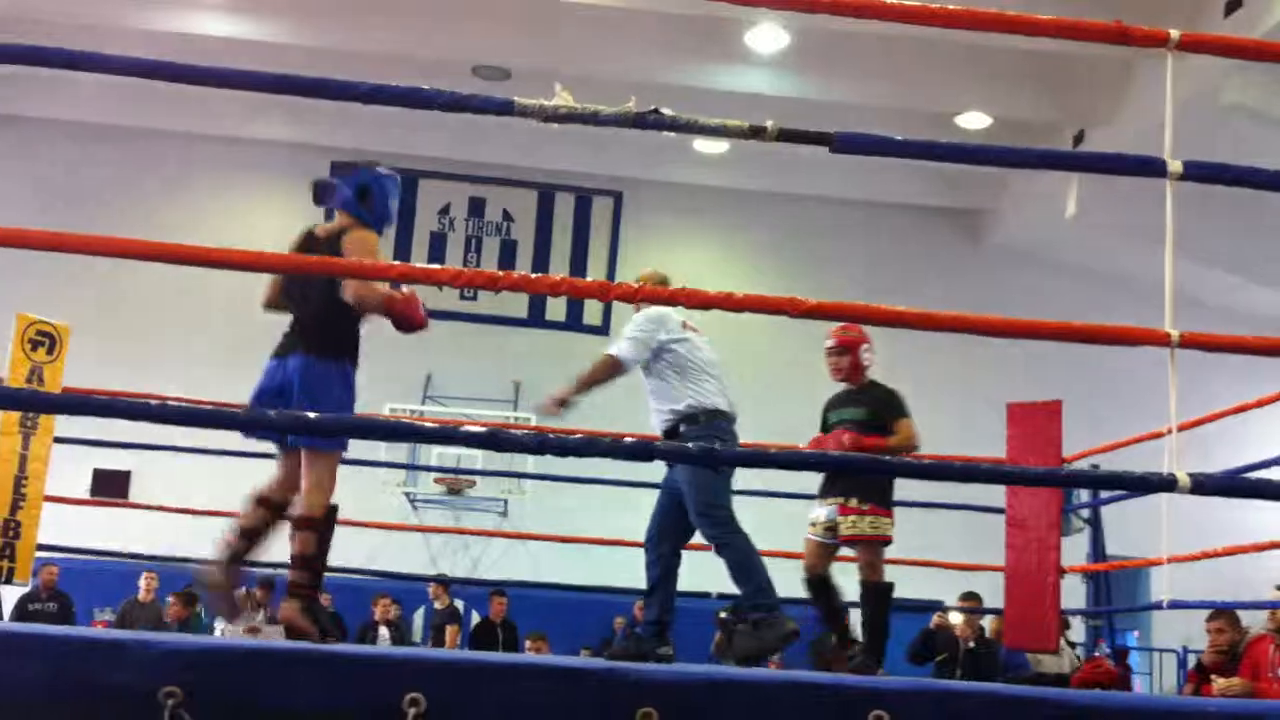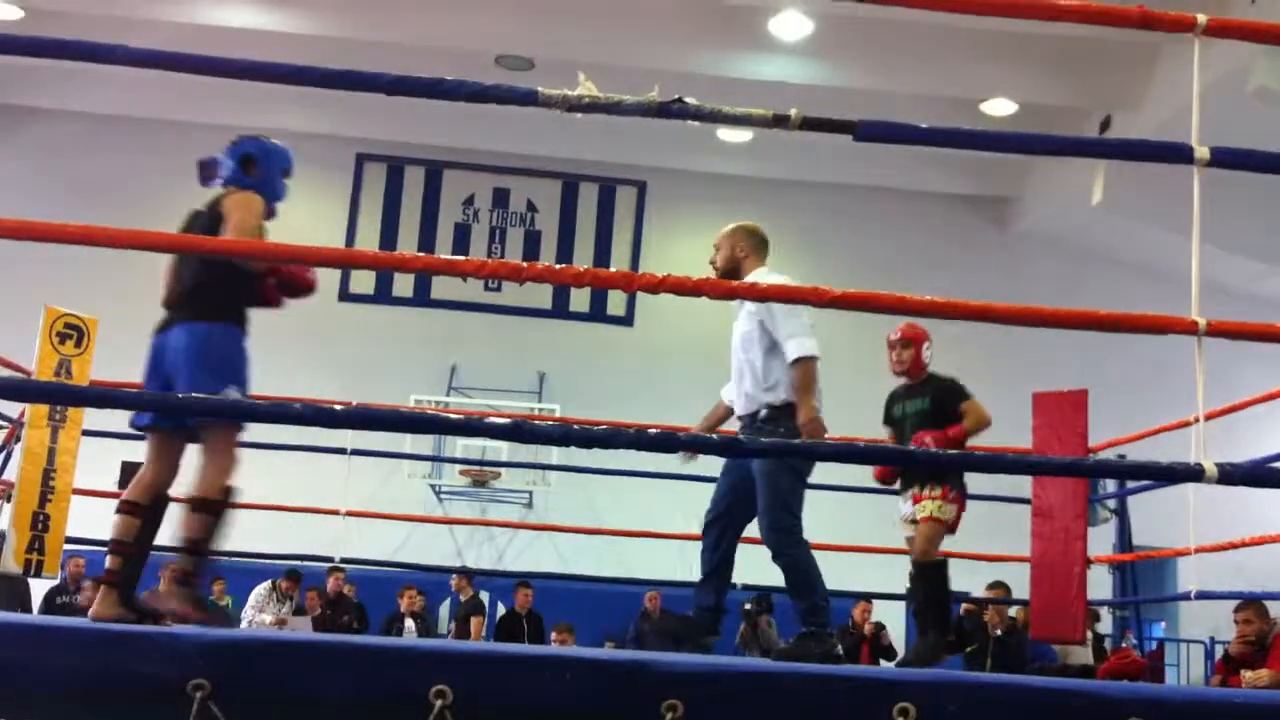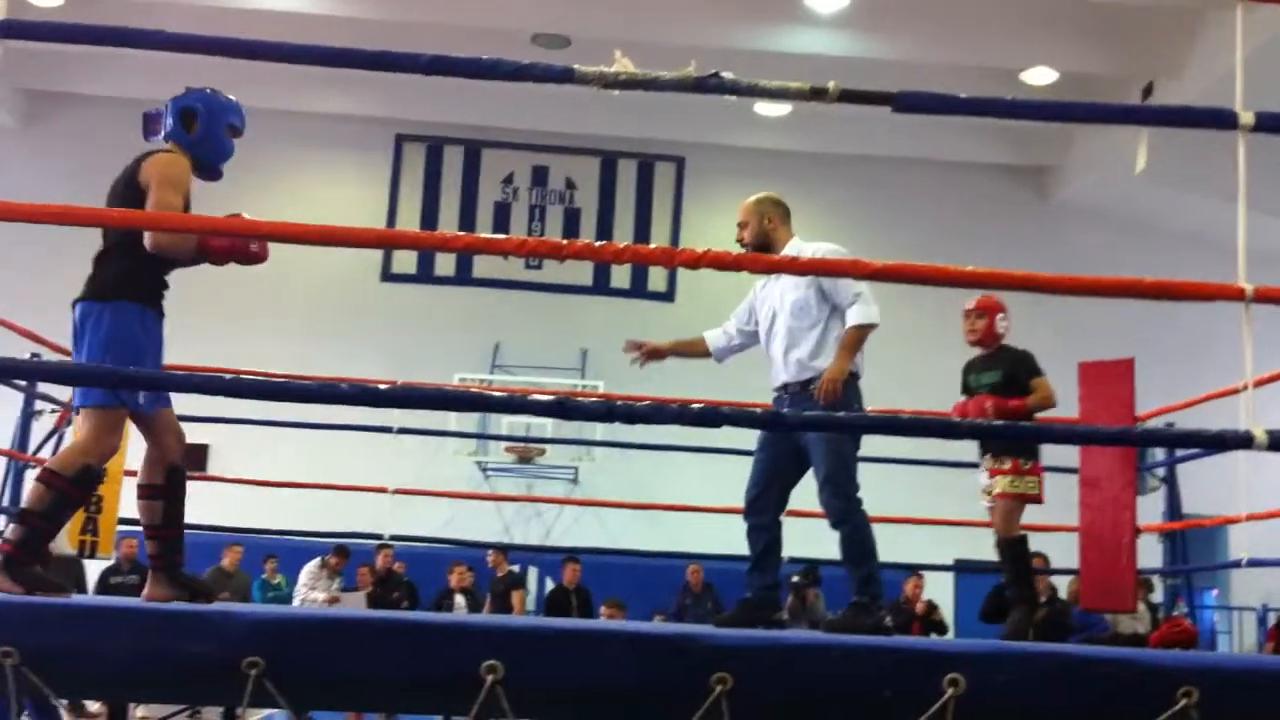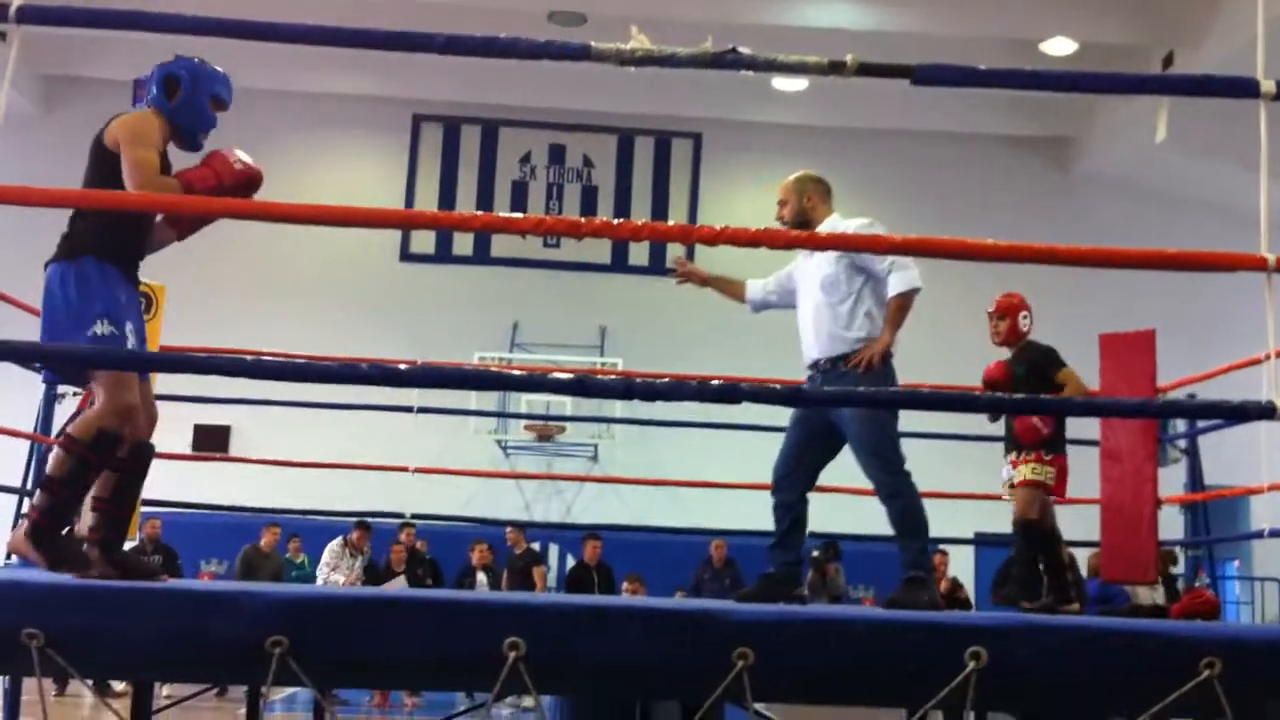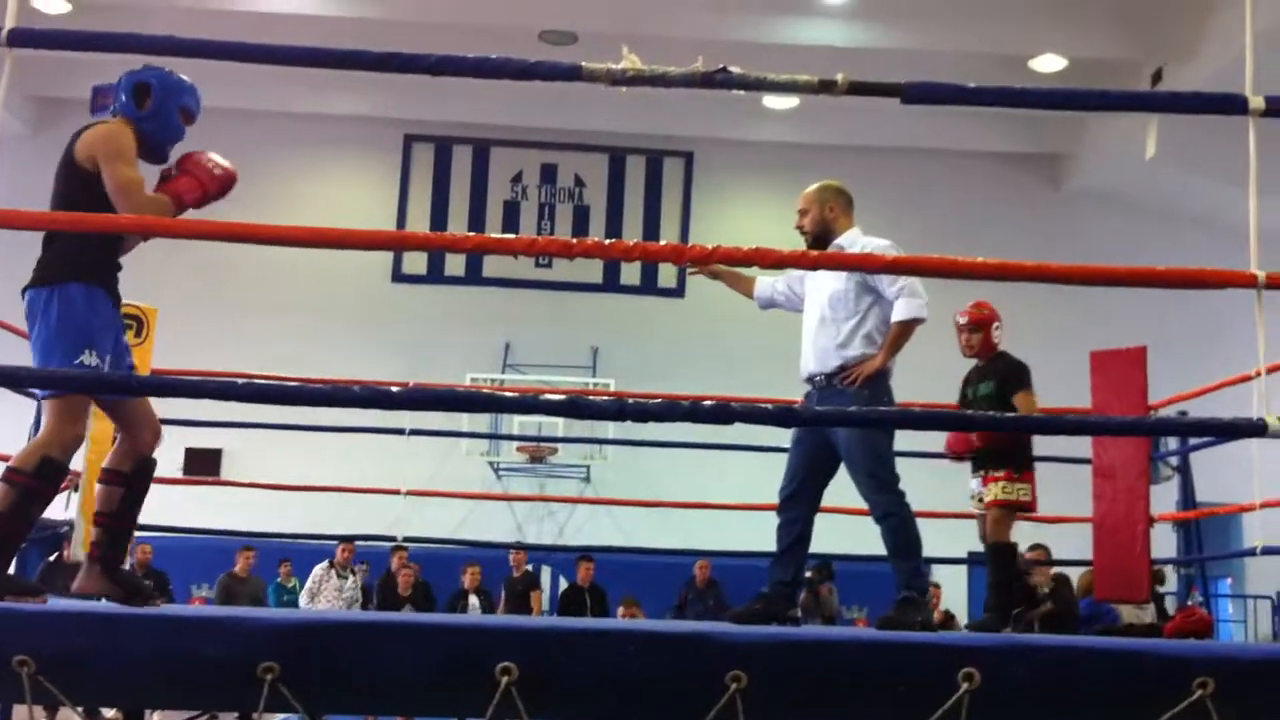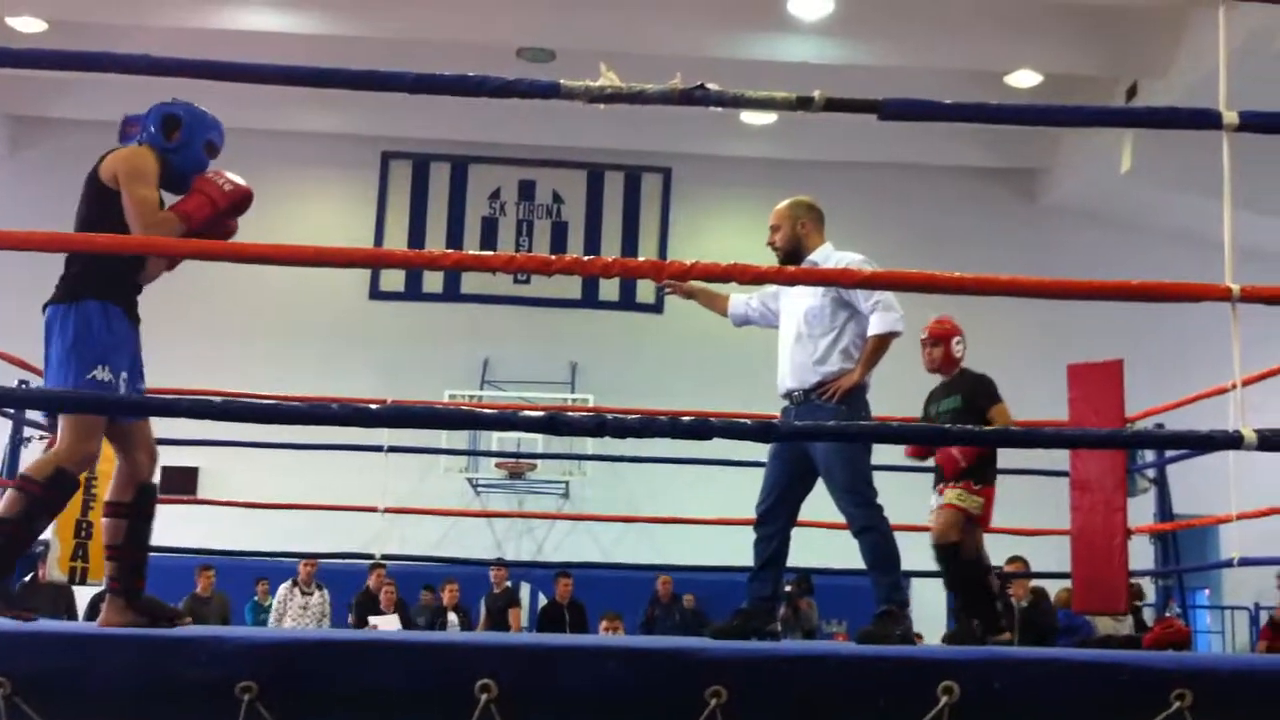
dt=0.5s
person 1, frame 1
left shoulder: (309, 238)
right shoulder: (362, 238)
left elbow: (272, 299)
right elbow: (358, 293)
right wrist: (399, 304)
left hip: (287, 360)
right hip: (325, 365)
left knee: (290, 476)
right knee: (317, 483)
left ankle: (228, 563)
right ankle: (298, 599)
person 1, frame 2
left shoulder: (198, 218)
right shoulder: (246, 201)
right elbow: (237, 246)
left wrist: (252, 291)
right wrist: (283, 270)
left hip: (172, 334)
right hip: (212, 333)
left knee: (159, 466)
right knee: (218, 459)
left ankle: (114, 592)
right ankle: (185, 585)
person 1, frame 3
left shoulder: (140, 172)
right shoulder: (170, 163)
right elbow: (158, 240)
left wrist: (201, 250)
right wrist: (218, 243)
left hip: (116, 310)
right hip: (123, 310)
left knee: (168, 443)
right knee: (98, 439)
left ankle: (165, 576)
person 1, frame 4
left shoulder: (148, 143)
right shoulder: (138, 124)
right elbow: (142, 193)
left wrist: (205, 207)
right wrist: (208, 179)
left hip: (114, 281)
right hip: (87, 271)
left knee: (139, 416)
right knee: (118, 401)
left ankle: (101, 551)
right ankle: (40, 525)
person 1, frame 5
left shoulder: (109, 149)
right shoulder: (110, 134)
right elbow: (136, 214)
left wrist: (170, 197)
right wrist: (188, 188)
left hip: (91, 300)
right hip: (70, 294)
left knee: (141, 429)
right knee: (63, 430)
left ankle: (102, 567)
person 1, frame 6
left shoulder: (137, 175)
right shoulder: (136, 158)
right elbow: (147, 233)
left wrist: (198, 231)
right wrist: (203, 205)
left hip: (108, 319)
right hip: (88, 313)
left knee: (139, 457)
right knee: (79, 446)
left ankle: (123, 598)
person 2, frame 1
left shoulder: (652, 317)
right shoulder: (682, 327)
left elbow: (618, 358)
left wrist: (570, 393)
left hip: (698, 436)
right hip: (694, 441)
left knee: (717, 525)
right knee: (660, 541)
left ankle: (769, 618)
right ankle: (653, 638)
person 2, frame 2
left shoulder: (772, 290)
right shoulder: (747, 306)
left elbow: (802, 346)
left wrist: (807, 402)
right wrist: (705, 427)
left hip: (780, 427)
right hip: (752, 432)
left knee: (780, 533)
right knee: (719, 526)
left ankle: (818, 635)
right ankle: (705, 623)
person 2, frame 3
left shoulder: (823, 258)
right shoulder: (764, 288)
left elbow: (863, 309)
right elbow: (726, 338)
left wrist: (842, 361)
right wrist: (667, 349)
left hip: (827, 398)
right hip: (787, 403)
left knee: (839, 501)
right knee: (760, 504)
left ankle: (869, 605)
right ankle: (762, 599)
person 2, frame 4
left shoulder: (856, 233)
right shoulder: (805, 262)
left elbow: (906, 275)
right elbow: (760, 292)
left wrist: (886, 335)
right wrist: (706, 279)
left hip: (859, 375)
right hip: (821, 380)
left knee: (887, 475)
right knee: (788, 479)
left ankle: (920, 581)
right ankle: (784, 574)
person 2, frame 5
left shoulder: (872, 252)
right shoulder: (815, 272)
left elbow: (912, 302)
right elbow: (768, 291)
left wrist: (881, 357)
right wrist: (718, 272)
left hip: (856, 393)
right hip: (818, 396)
left knee: (882, 496)
right knee: (794, 498)
left ankle: (914, 600)
right ankle: (780, 595)
person 2, frame 6
left shoulder: (845, 267)
right shoulder: (789, 288)
left elbow: (888, 315)
right elbow: (742, 308)
left wrist: (858, 373)
right wrist: (692, 291)
left hip: (833, 409)
right hip: (796, 412)
left knee: (861, 511)
right knee: (771, 514)
left ankle: (894, 614)
right ankle: (759, 610)
person 3, frame 1
left shoulder: (884, 397)
right shoulder: (833, 404)
left elbow: (909, 441)
left wrist: (858, 444)
right wrist: (818, 451)
left hip: (869, 497)
right hip: (832, 494)
left knee: (870, 570)
right knee: (813, 567)
left ankle: (872, 653)
right ankle: (844, 641)
person 3, frame 2
left shoulder: (944, 387)
right shoulder: (894, 398)
left elbow: (981, 418)
left wrist: (943, 438)
right wrist: (888, 463)
left hip: (942, 484)
right hip: (911, 487)
left knee: (926, 553)
right knee: (919, 566)
left ankle: (936, 634)
right ankle: (928, 637)
person 3, frame 3
left shoulder: (1018, 359)
right shoulder: (971, 368)
left elbow: (1047, 397)
right elbow: (970, 408)
left wrist: (1004, 407)
right wrist: (962, 414)
left hip: (1017, 454)
right hip: (991, 456)
left knee: (1005, 527)
right knee: (1003, 530)
left ankle: (1024, 604)
right ankle: (1024, 600)
person 3, frame 4
left shoulder: (1040, 354)
right shoulder: (1008, 365)
left elbow: (1078, 388)
right elbow: (992, 416)
left wrist: (1045, 415)
right wrist: (992, 390)
left hip: (1042, 449)
right hip: (1017, 451)
left knee: (1025, 515)
right knee: (1042, 521)
left ankle: (1023, 588)
right ankle: (1063, 594)
person 3, frame 5
left shoulder: (1011, 368)
right shoulder: (970, 378)
left elbow: (1029, 414)
left wrist: (981, 435)
right wrist: (958, 442)
left hip: (1010, 465)
right hip: (984, 468)
left knee: (996, 532)
right knee: (990, 537)
left ankle: (997, 612)
right ankle: (1023, 600)
person 3, frame 6
left shoulder: (977, 384)
right shoulder: (933, 397)
left elbow: (1005, 427)
right elbow: (930, 444)
left wrist: (968, 452)
right wrist: (918, 447)
left hip: (974, 479)
right hip: (946, 482)
left knee: (942, 533)
right knee: (971, 551)
left ankle: (968, 614)
right ankle: (993, 627)
